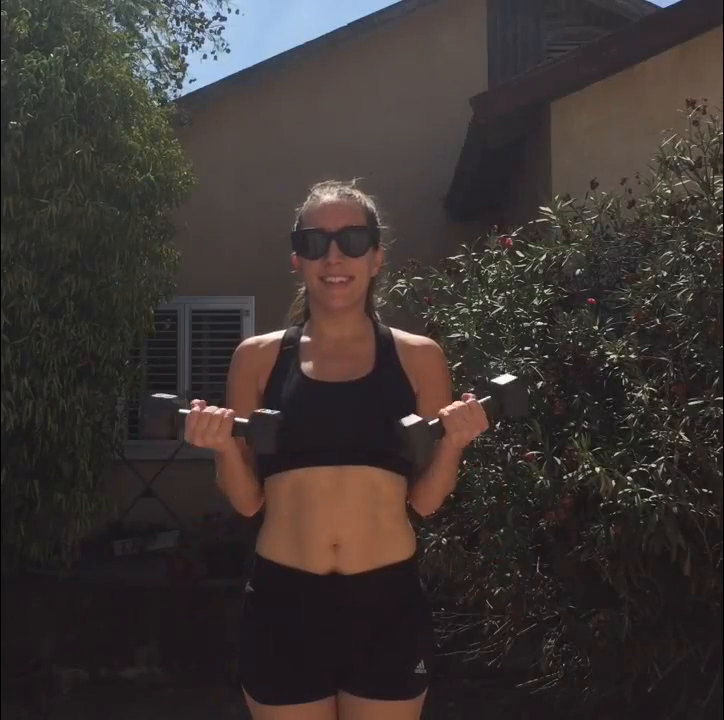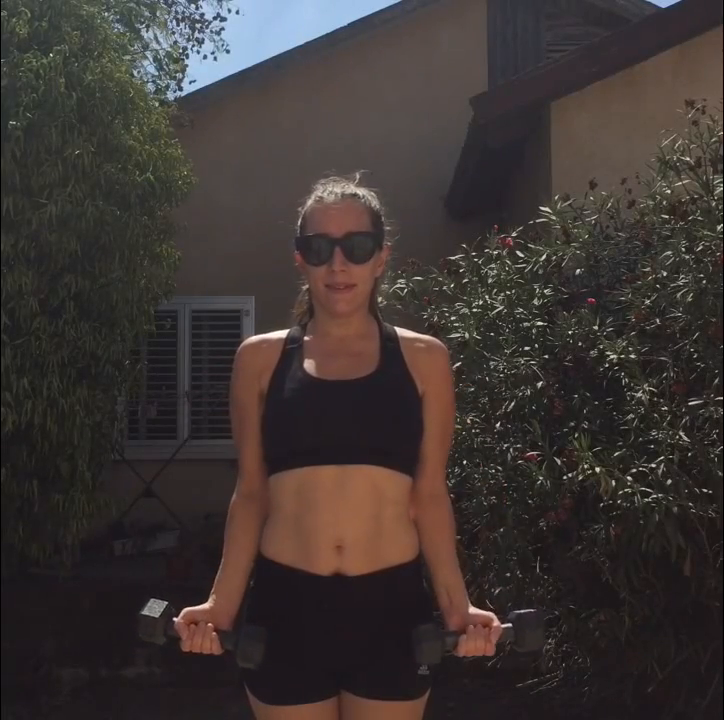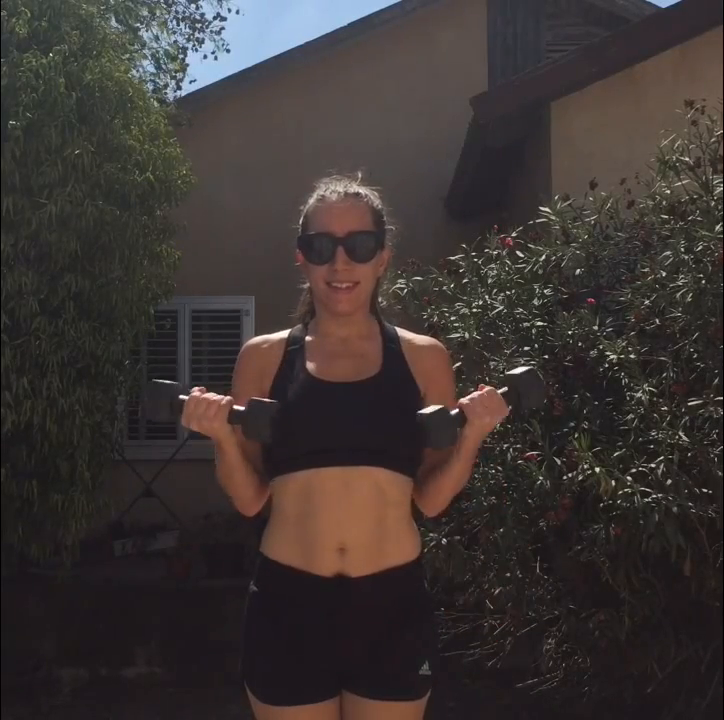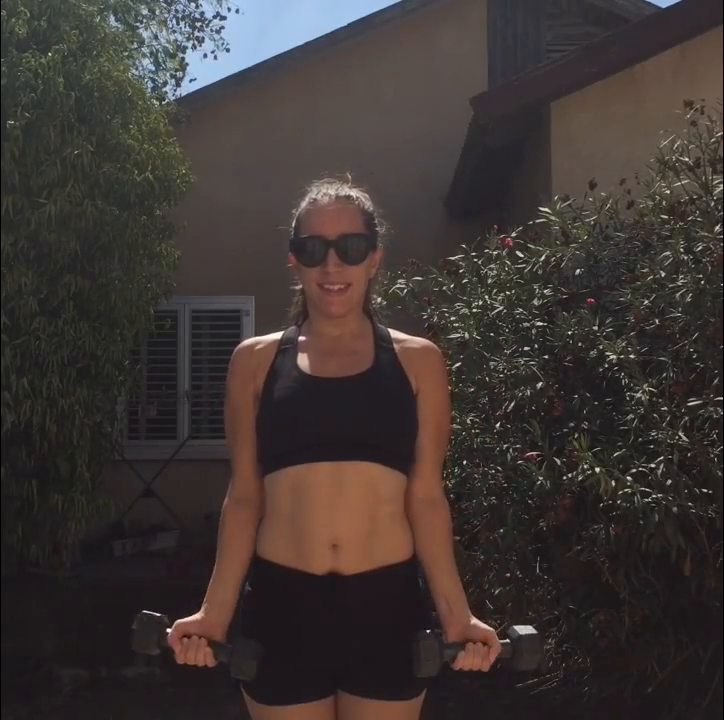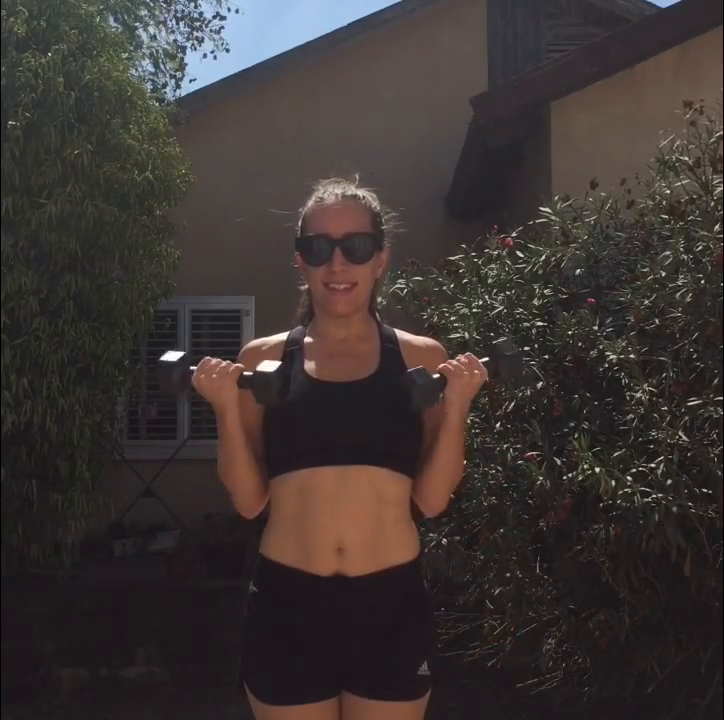
dt=1s
person 1, frame 1
left shoulder: (418, 357)
right shoulder: (258, 358)
left elbow: (424, 498)
right elbow: (248, 498)
left wrist: (454, 442)
right wrist: (221, 448)
left hip: (388, 602)
right hip: (284, 602)
person 1, frame 2
left shoulder: (423, 359)
right shoulder: (261, 359)
left elbow: (430, 493)
right elbow: (252, 491)
left wrist: (456, 602)
right wrist: (222, 600)
left hip: (391, 605)
right hip: (287, 604)
person 1, frame 3
left shoulder: (423, 358)
right shoulder: (263, 358)
left elbow: (431, 496)
right elbow: (250, 496)
left wrist: (472, 439)
right wrist: (220, 438)
left hip: (393, 606)
right hip: (289, 606)
person 1, frame 4
left shoulder: (417, 360)
right shoulder: (256, 360)
left elbow: (426, 496)
right elbow: (244, 495)
left wrist: (455, 610)
right wrist: (216, 609)
left hip: (387, 604)
right hip: (283, 605)
person 1, frame 5
left shoulder: (422, 358)
right shoulder: (262, 359)
left elbow: (432, 499)
right elbow: (248, 500)
left wrist: (456, 406)
right wrist: (226, 410)
left hip: (392, 605)
right hip: (288, 605)
